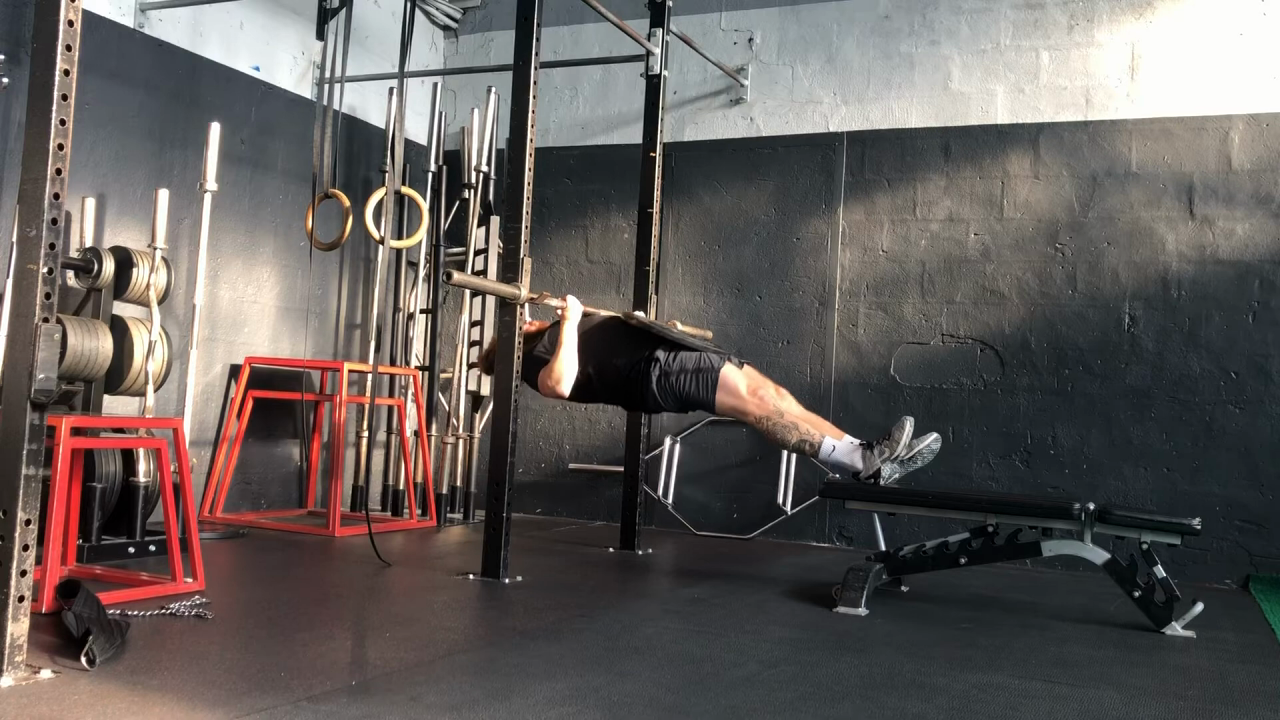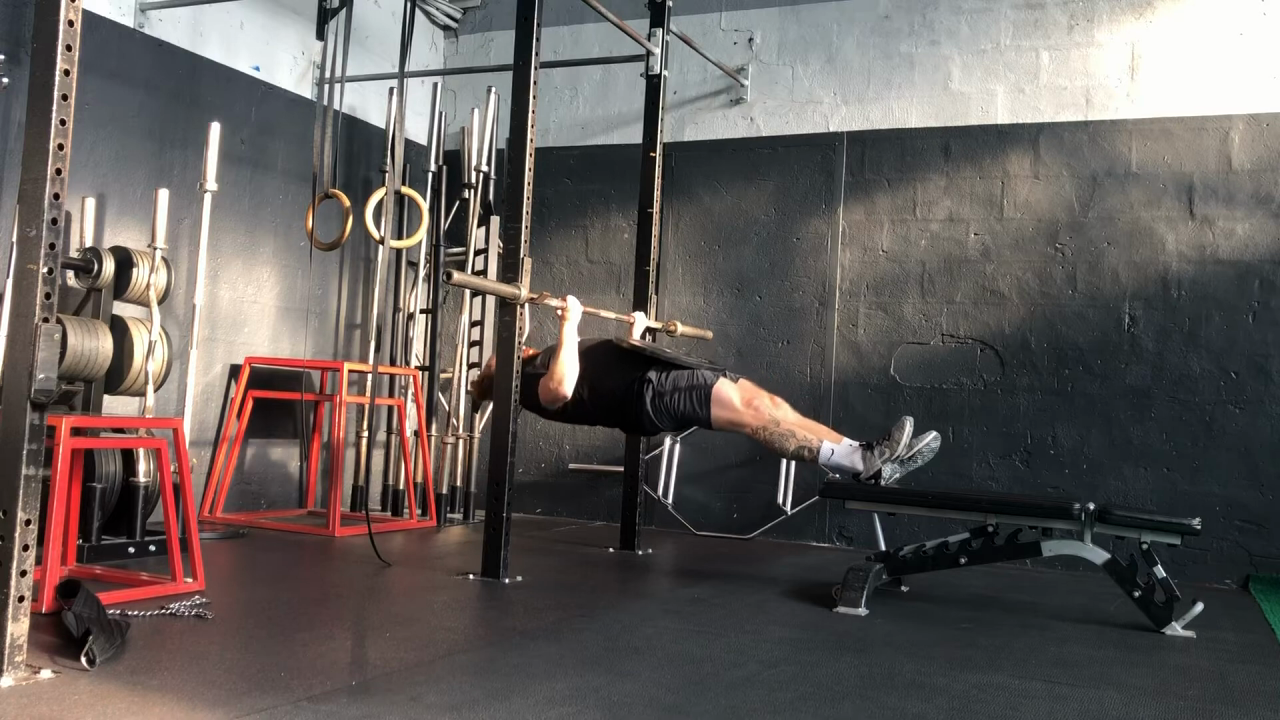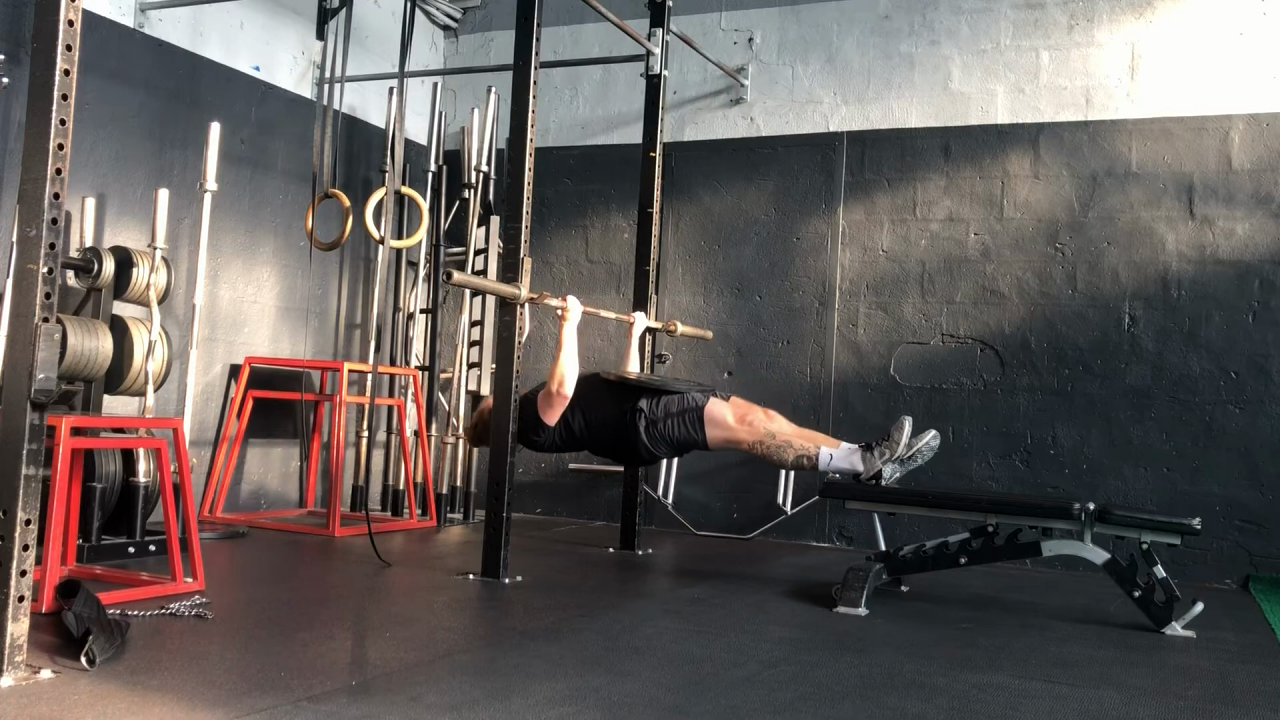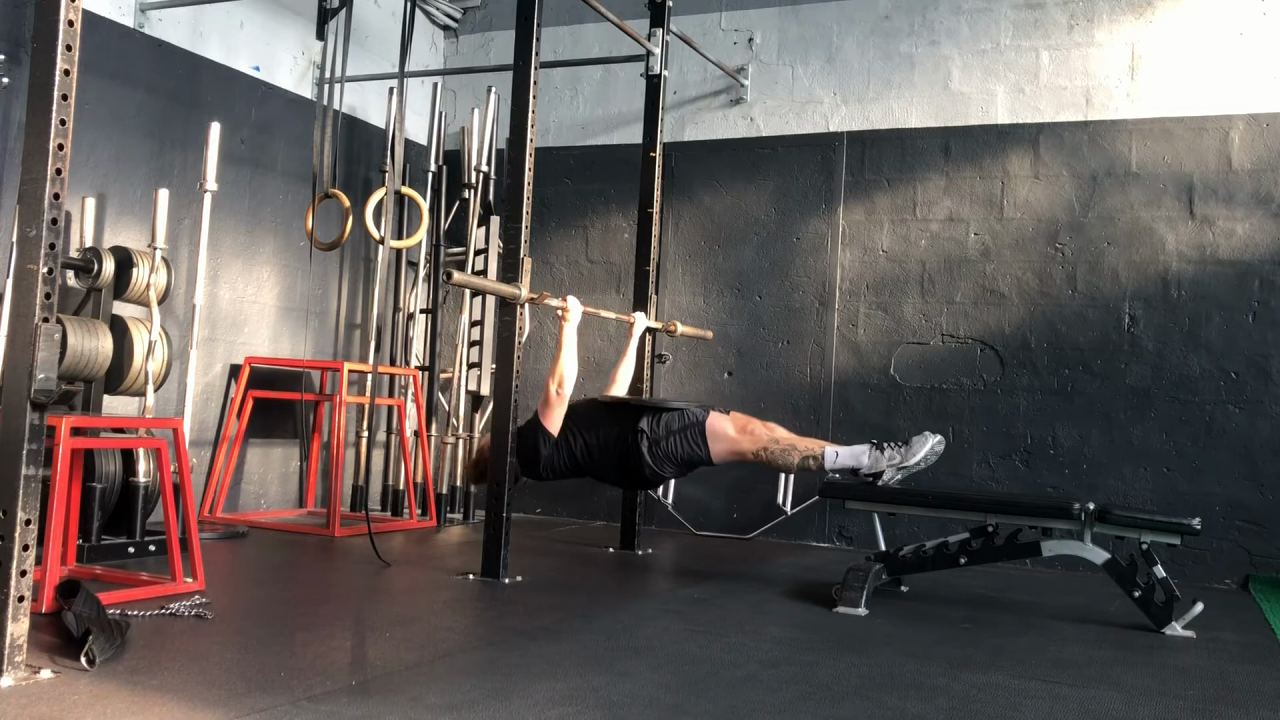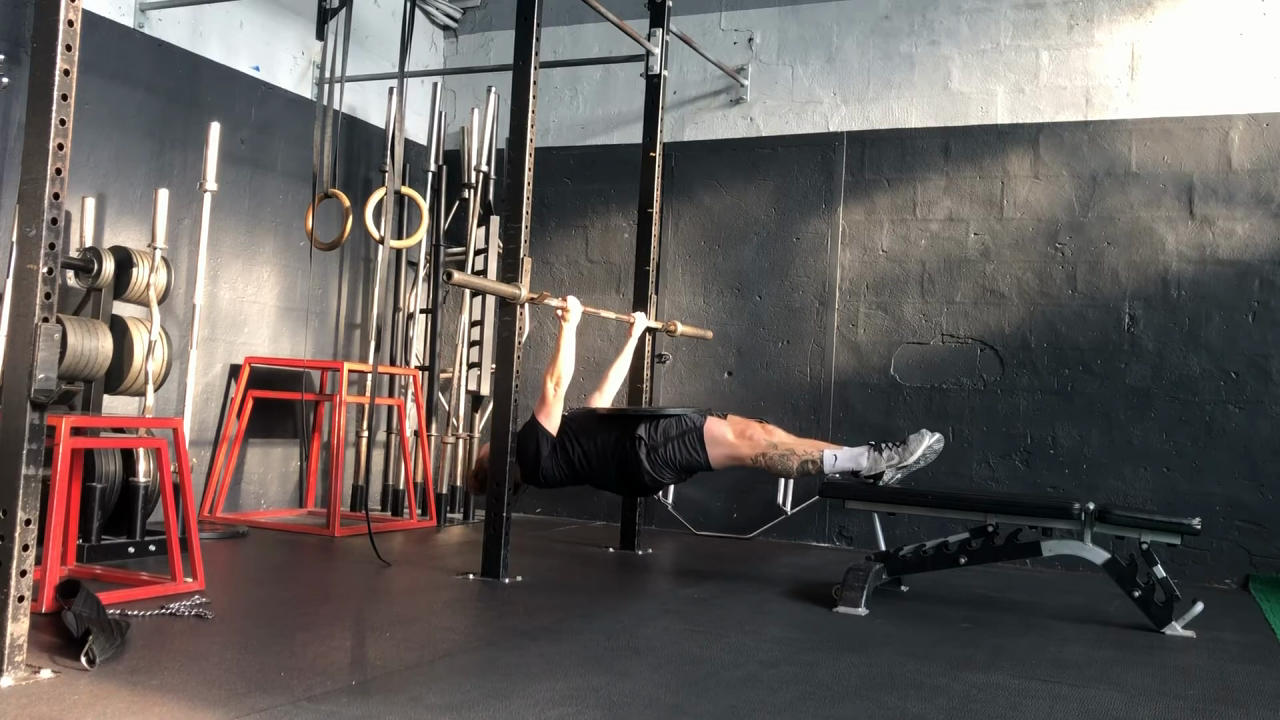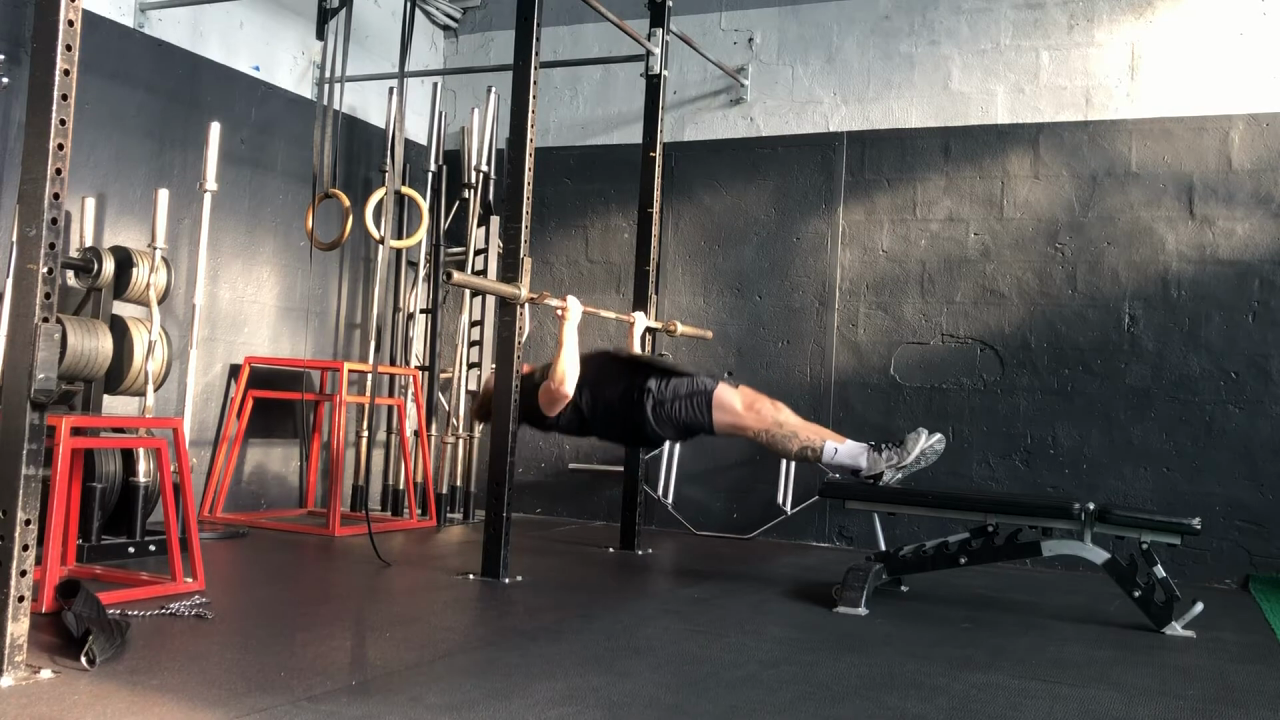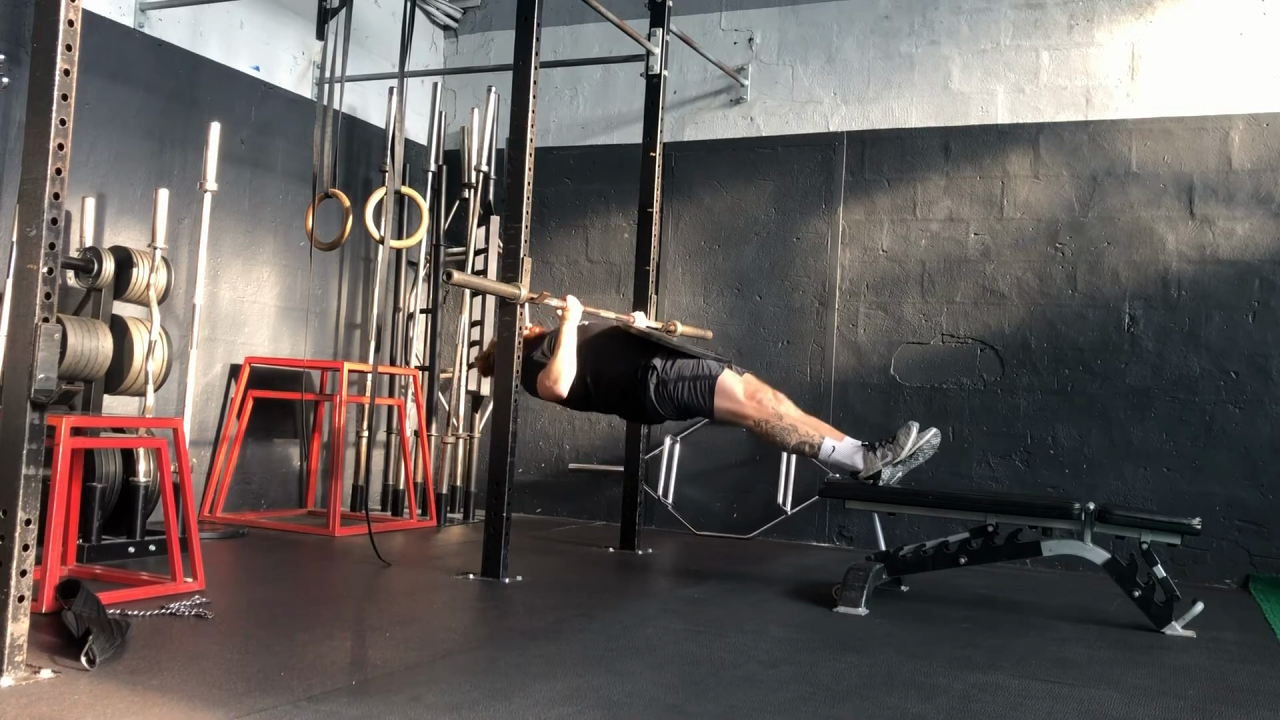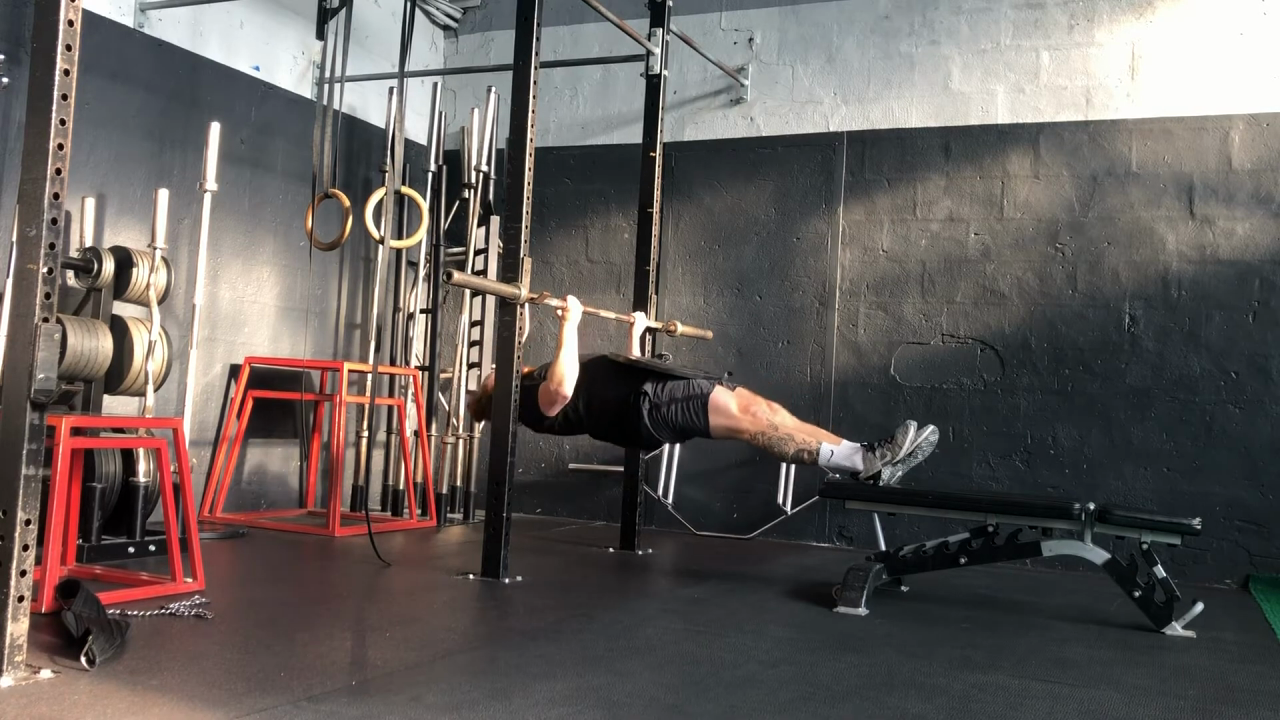
dt=0.5s
person 1, frame 1
left shoulder: (554, 339)
right shoulder: (536, 359)
right elbow: (561, 383)
left wrist: (639, 323)
right wrist: (568, 322)
left hip: (662, 356)
right hip: (653, 370)
left knee: (769, 395)
right knee: (754, 400)
left ankle: (868, 457)
right ankle: (863, 460)
person 1, frame 2
left shoulder: (544, 365)
right shoulder: (531, 382)
right elbow: (562, 388)
left wrist: (635, 333)
right wrist: (567, 324)
left hip: (651, 377)
right hip: (645, 393)
left knee: (765, 403)
right knee: (748, 409)
left ankle: (870, 458)
right ankle: (864, 462)
person 1, frame 3
left shoulder: (537, 406)
right shoulder: (533, 423)
left elbow: (625, 386)
right elbow: (562, 390)
left wrist: (634, 336)
right wrist: (568, 326)
left hip: (644, 408)
right hip: (640, 423)
left knee: (760, 418)
right knee: (744, 426)
left ankle: (868, 460)
right ankle: (864, 463)
person 1, frame 4
left shoulder: (541, 443)
right shoulder: (534, 449)
left elbow: (614, 395)
right elbow: (559, 389)
left wrist: (635, 337)
right wrist: (569, 327)
left hip: (643, 430)
right hip: (643, 443)
left knee: (755, 428)
right knee: (748, 436)
left ankle: (873, 461)
right ankle: (872, 461)
person 1, frame 5
left shoulder: (548, 445)
right shoulder: (533, 452)
left elbow: (603, 393)
right elbow: (555, 386)
left wrist: (633, 338)
right wrist: (568, 325)
left hip: (646, 437)
right hip: (643, 450)
left knee: (757, 433)
right knee: (745, 441)
left ankle: (872, 461)
right ankle: (871, 462)
person 1, frame 6
left shoulder: (545, 385)
right shoulder: (533, 401)
right elbow: (563, 388)
left wrist: (636, 335)
right wrist: (568, 326)
left hip: (653, 388)
right hip: (648, 402)
left knee: (763, 407)
right knee: (752, 415)
left ankle: (871, 458)
right ankle: (870, 461)
person 1, frame 7
left shoulder: (551, 346)
right shoulder: (533, 362)
right elbow: (559, 386)
left wrist: (636, 331)
right wrist: (569, 324)
left hip: (656, 365)
right hip: (651, 379)
left knee: (761, 397)
right knee: (753, 403)
left ankle: (866, 459)
right ankle: (863, 460)
person 1, frame 8
left shoulder: (537, 385)
right shoulder: (531, 402)
right elbow: (562, 389)
left wrist: (635, 333)
right wrist: (568, 325)
left hip: (647, 393)
right hip: (642, 408)
left knee: (758, 407)
right knee: (746, 414)
left ankle: (867, 459)
right ankle: (864, 461)
